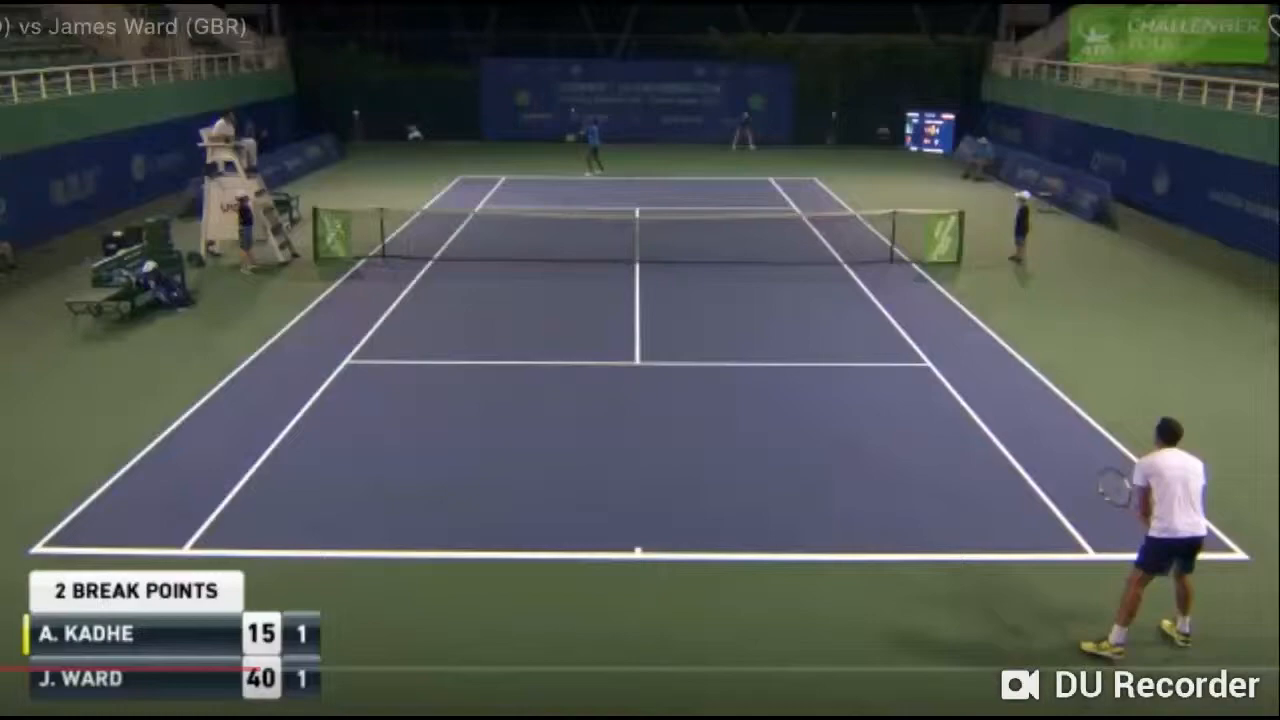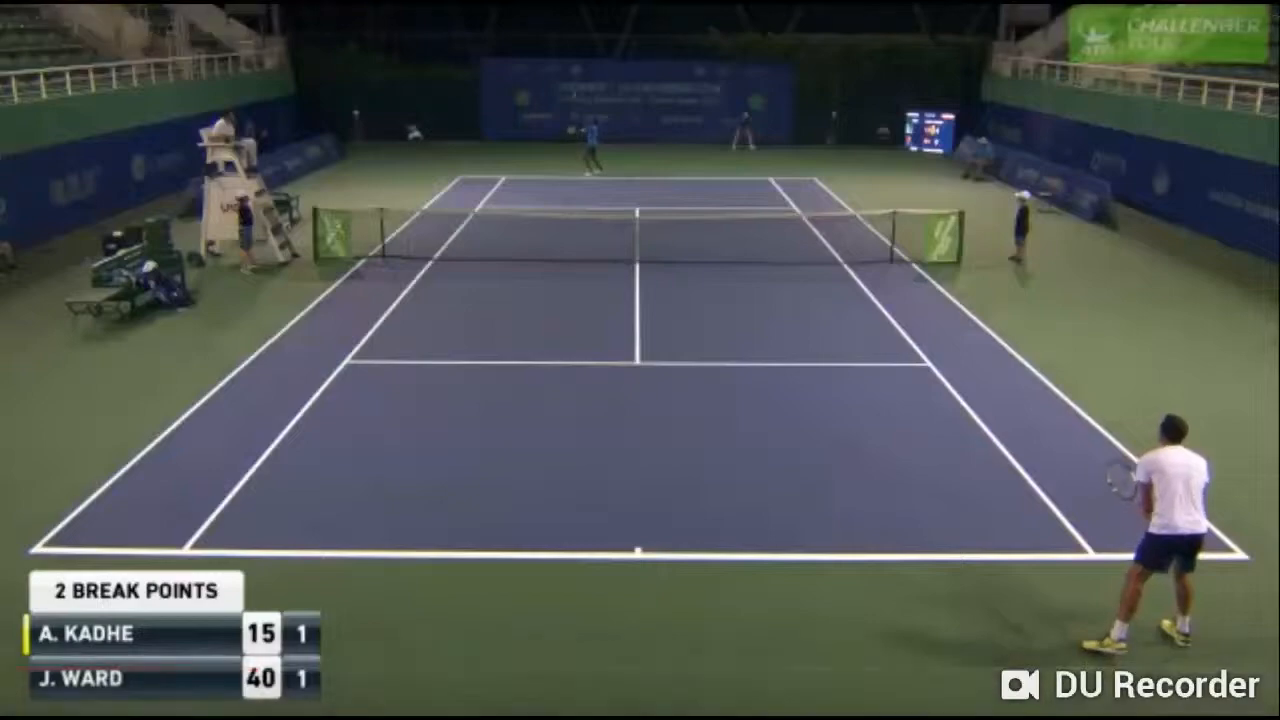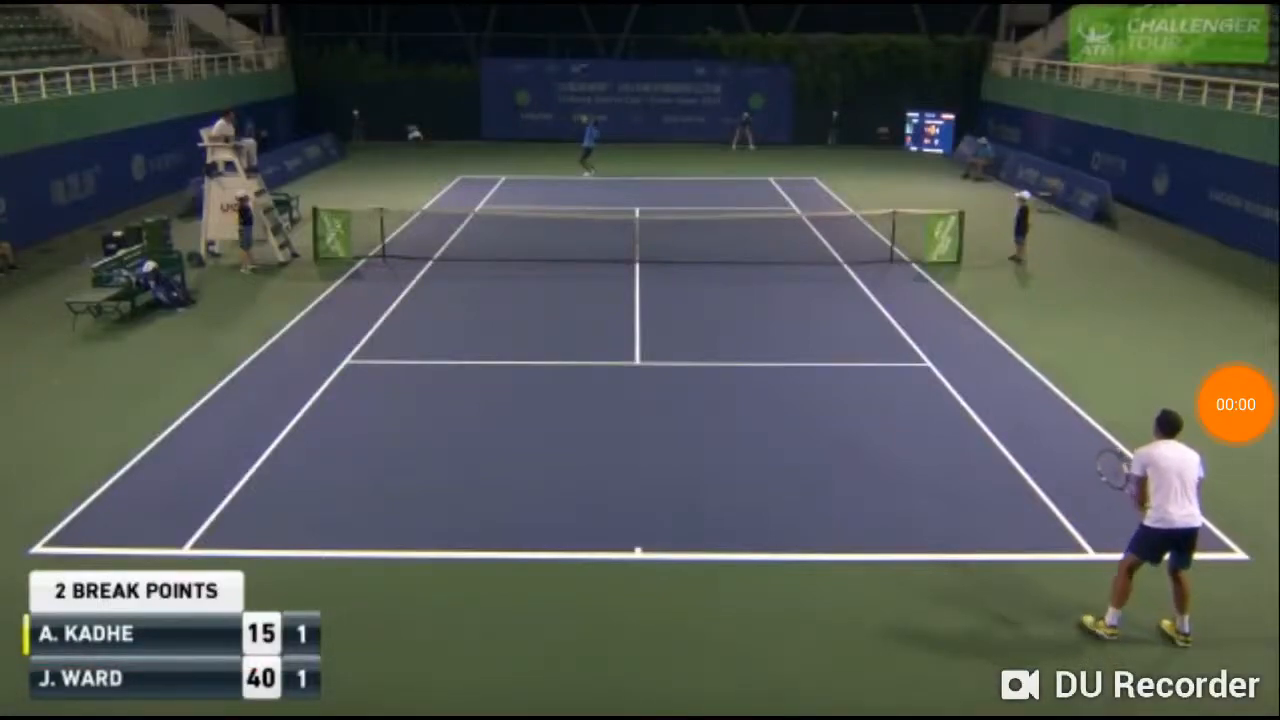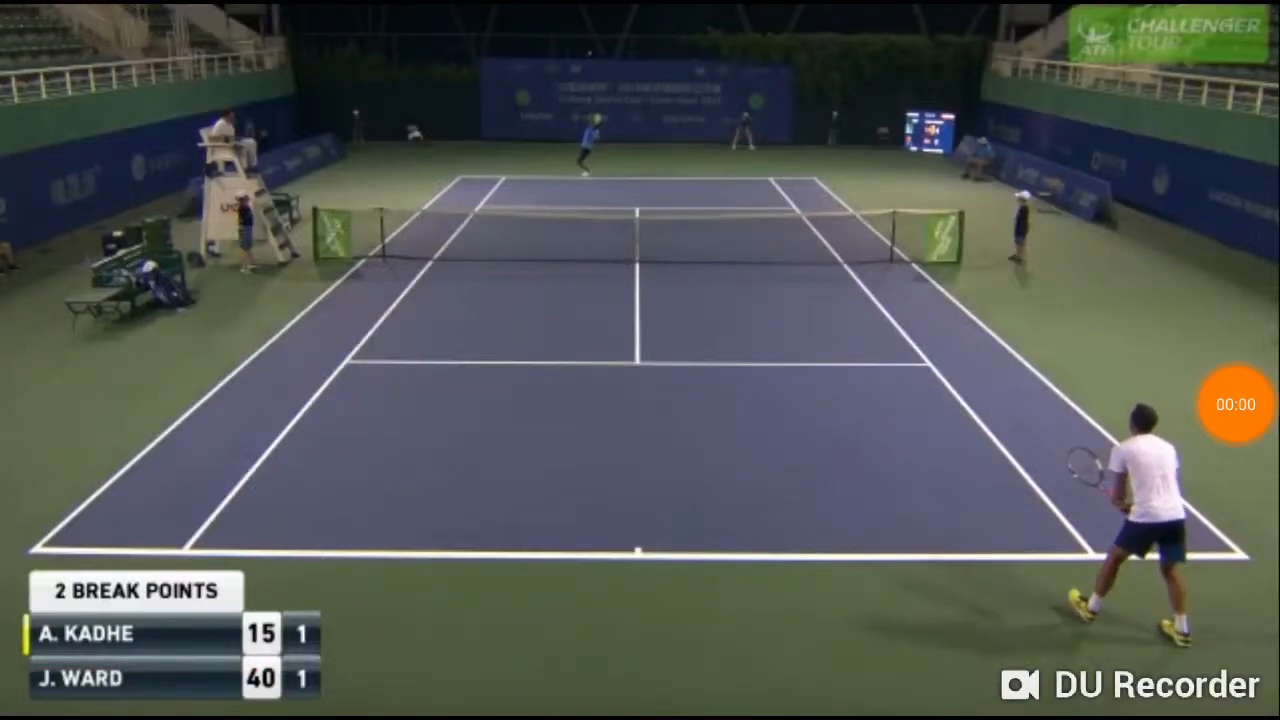
dt=0.2s
person 1, frame 1
left shoulder: (1146, 463)
right shoulder: (1196, 463)
left elbow: (1143, 509)
left wrist: (1150, 523)
left hip: (1165, 533)
right hip: (1197, 531)
left knee: (1135, 582)
right knee: (1182, 575)
left ankle: (1115, 642)
right ankle: (1182, 631)
person 1, frame 2
left shoulder: (1149, 460)
right shoulder: (1200, 462)
left elbow: (1145, 505)
left hip: (1165, 530)
right hip: (1197, 529)
left knee: (1135, 578)
right knee: (1182, 574)
left ankle: (1117, 639)
right ankle: (1182, 631)
person 1, frame 3
left shoulder: (1144, 454)
right shoulder: (1193, 456)
left elbow: (1140, 497)
left hip: (1160, 523)
right hip: (1191, 523)
left knee: (1126, 567)
right knee: (1177, 572)
left ankle: (1109, 624)
right ankle: (1182, 630)
person 1, frame 4
left shoulder: (1122, 450)
right shoulder: (1168, 448)
left elbow: (1118, 494)
left wrist: (1120, 503)
left hip: (1145, 518)
right hip: (1176, 516)
left knee: (1113, 560)
right knee: (1170, 570)
left ankle: (1091, 607)
right ankle: (1181, 629)
